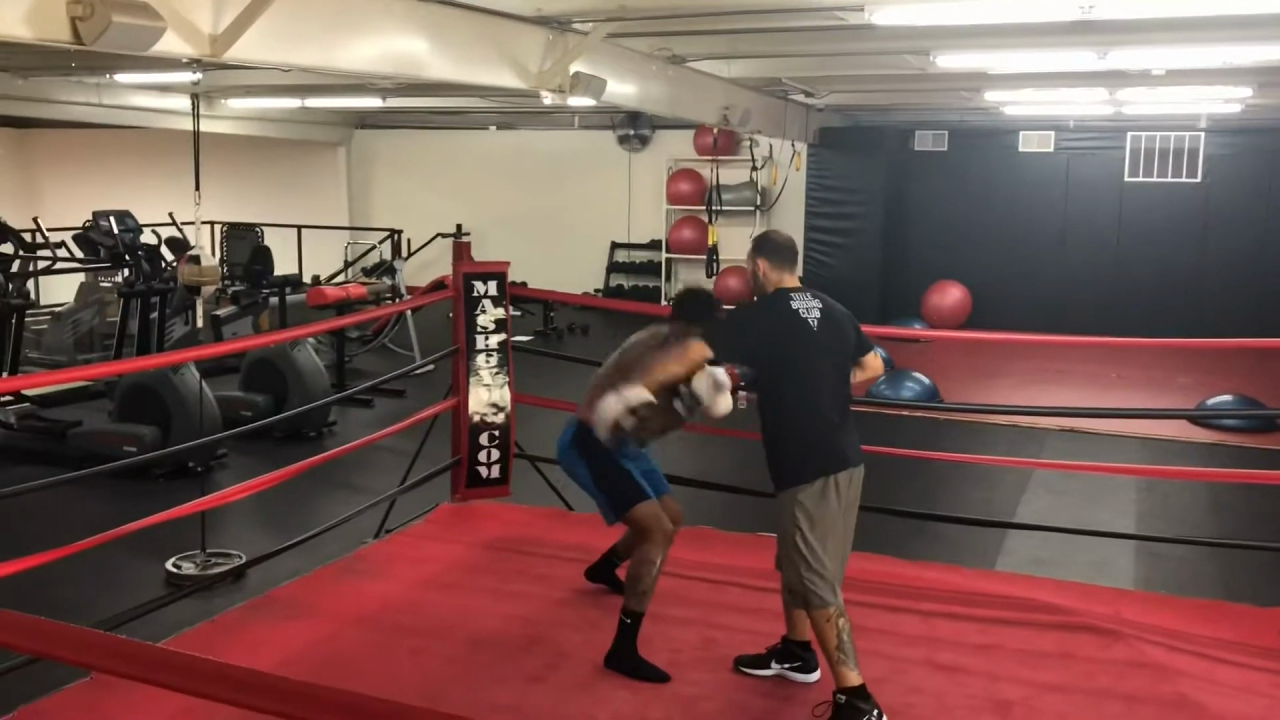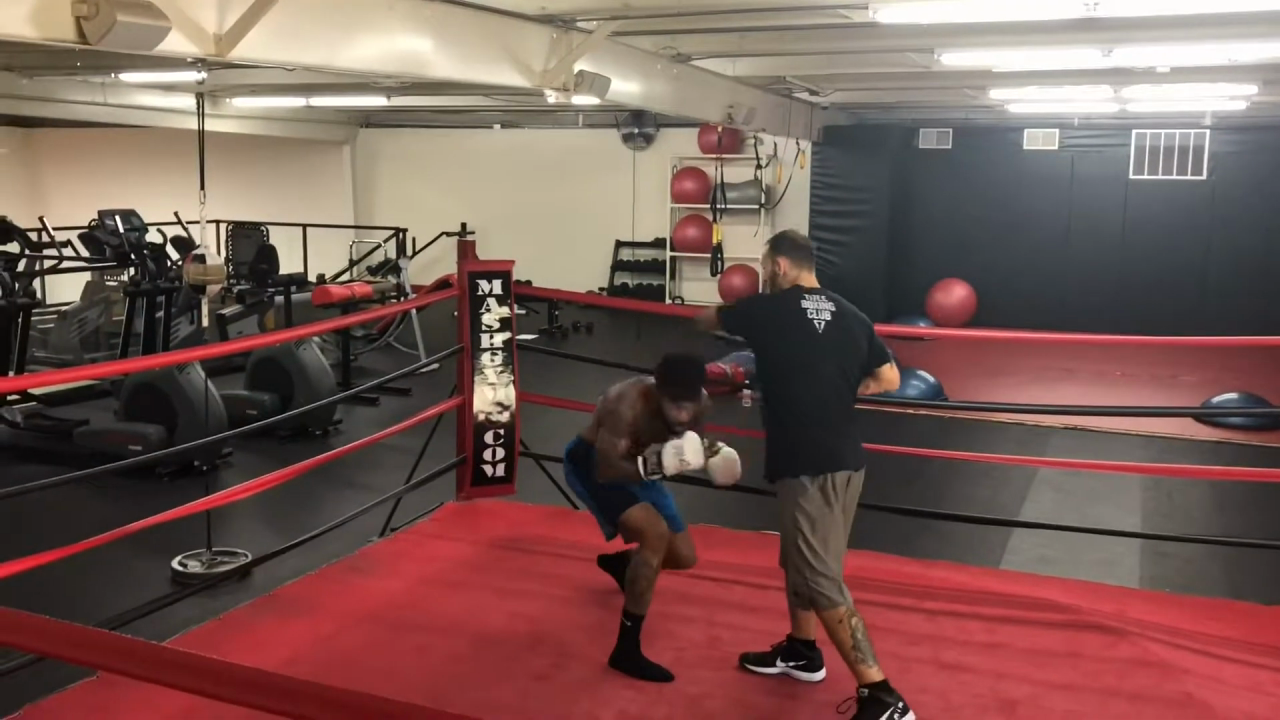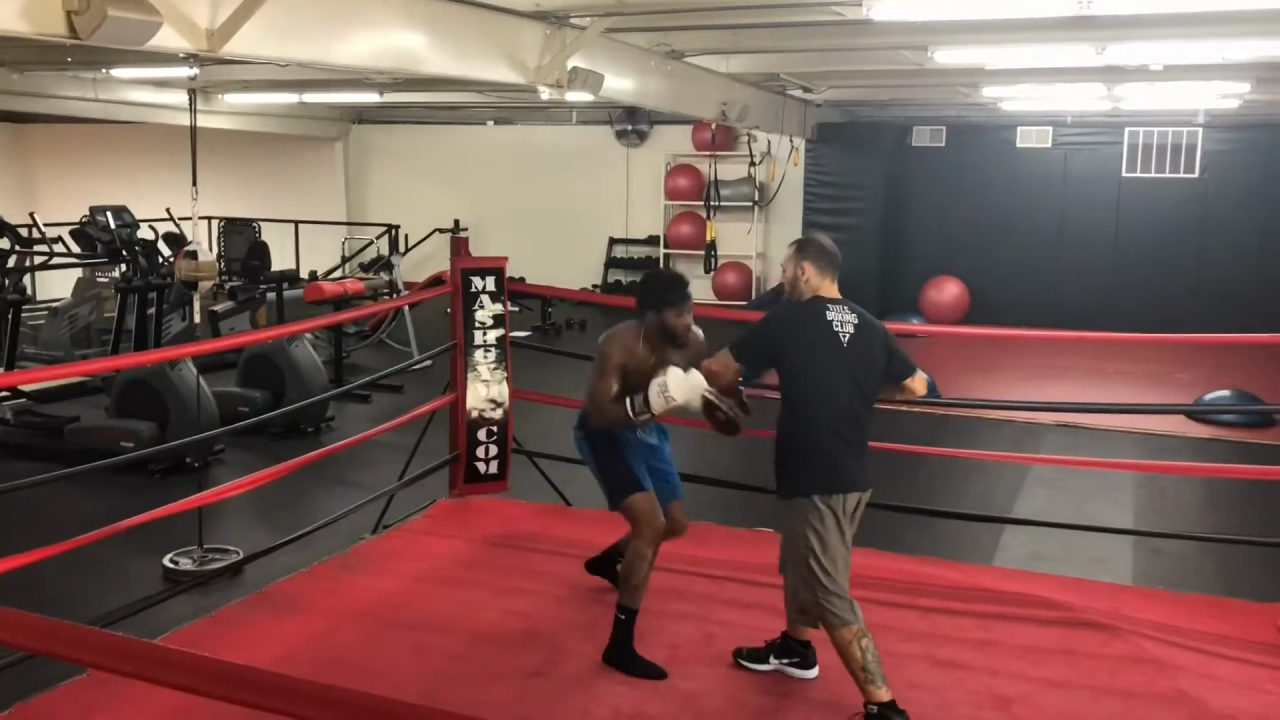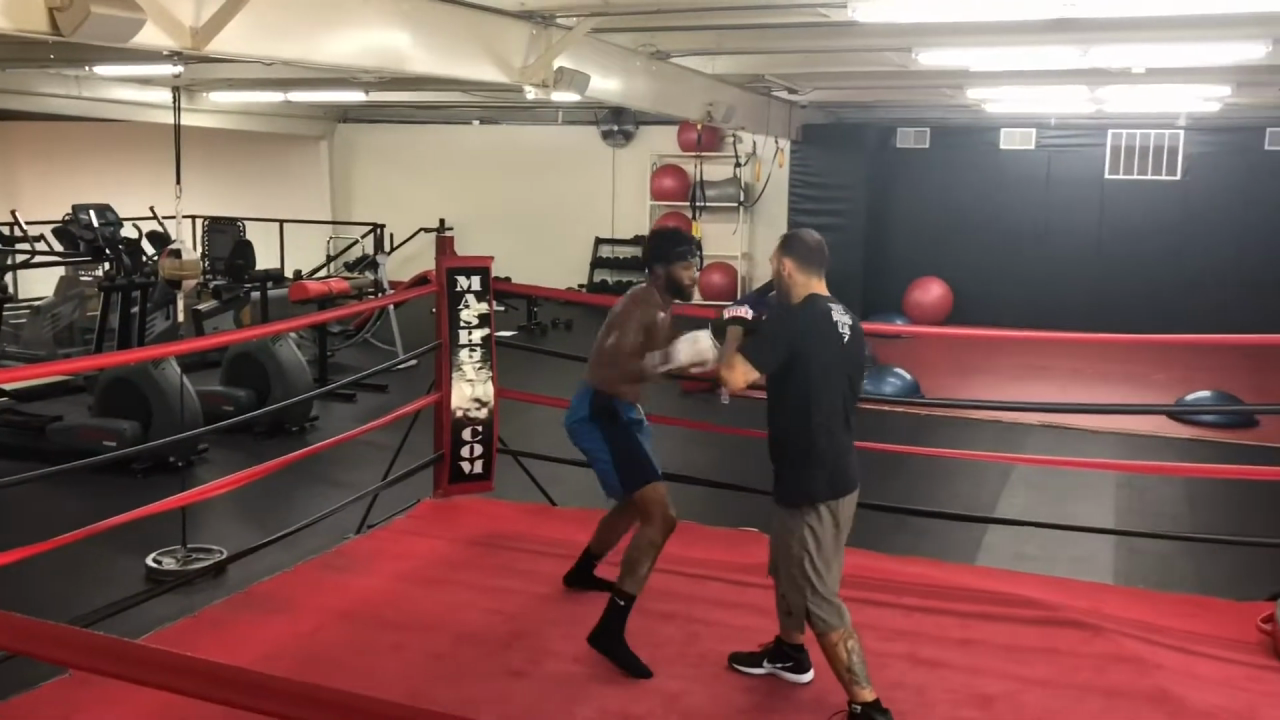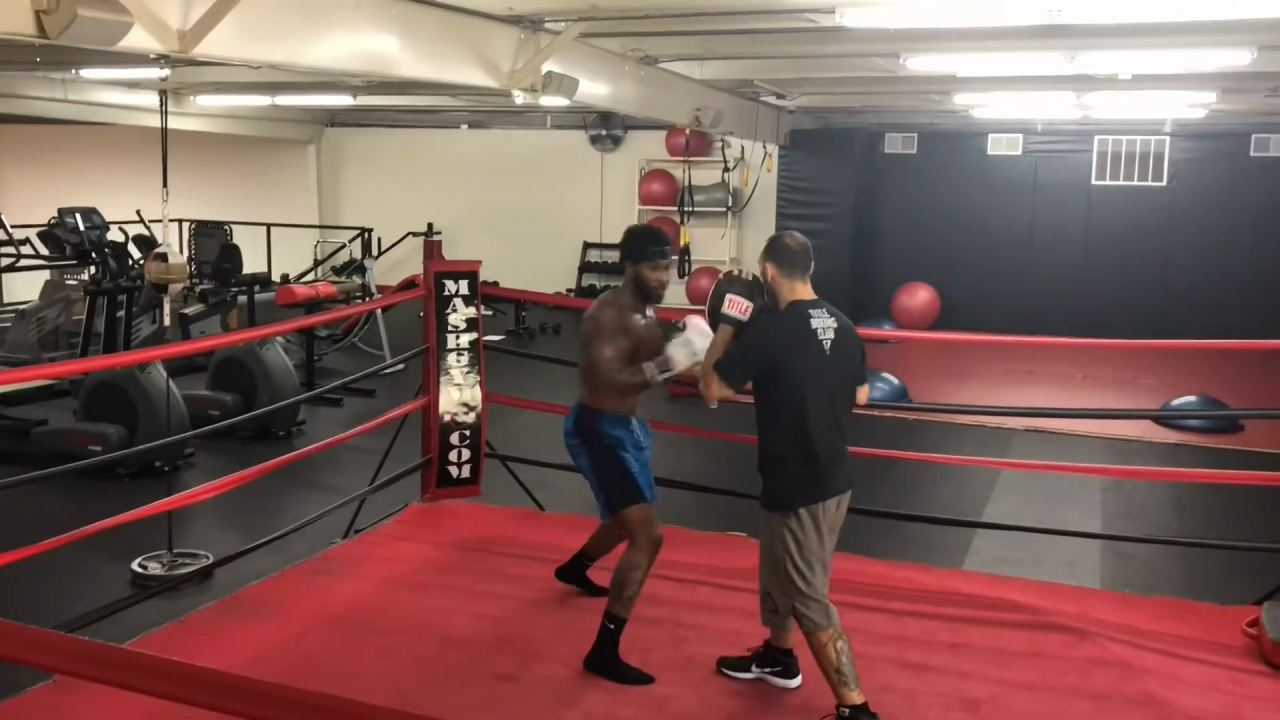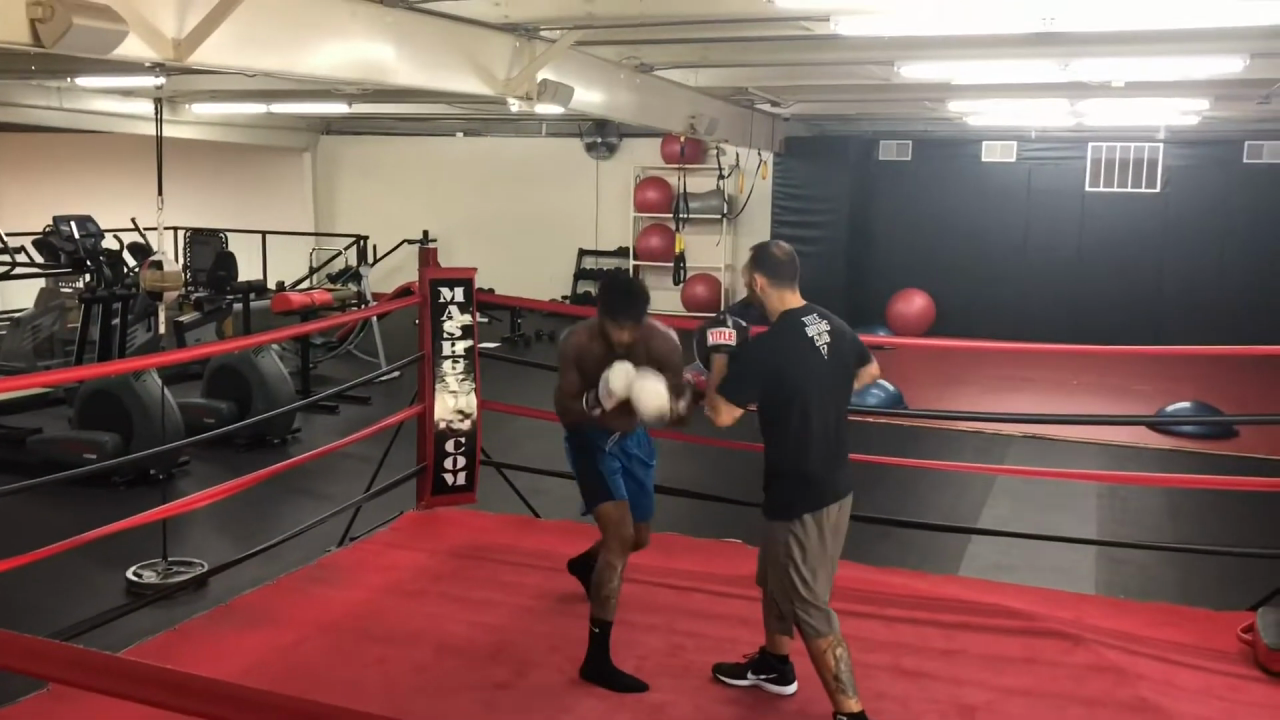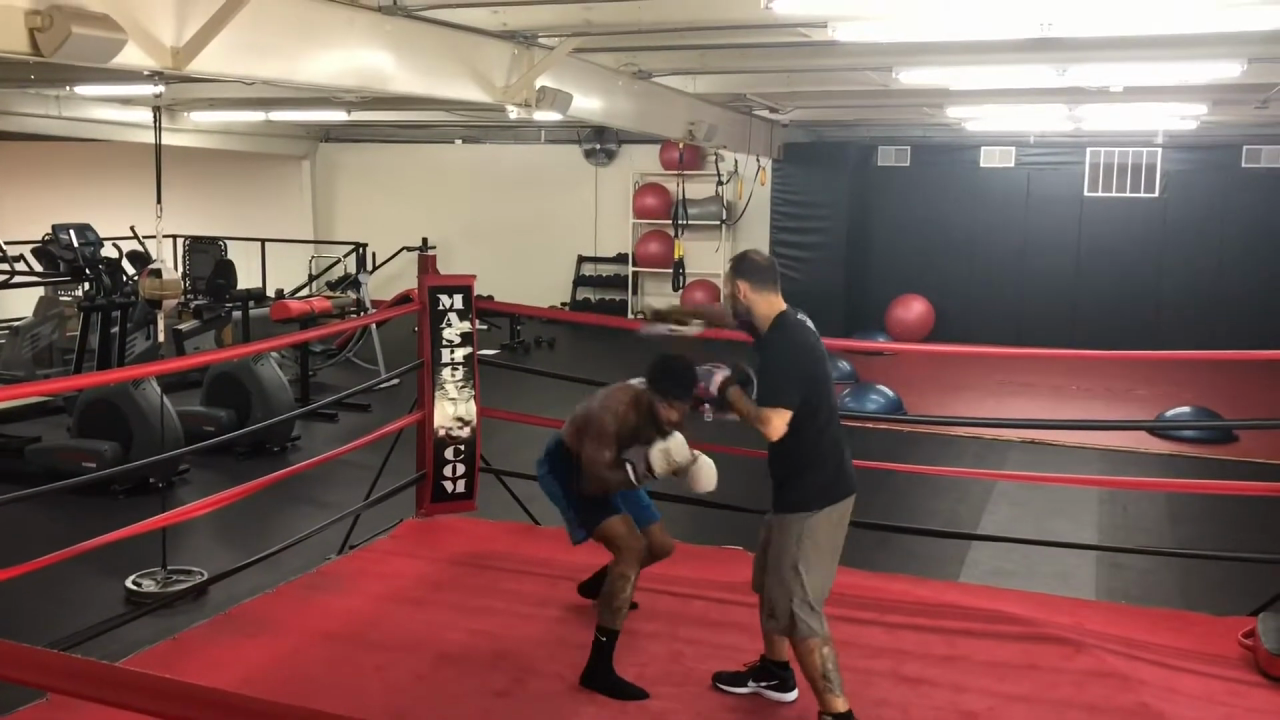
dt=0.3s
person 1, frame 1
left shoulder: (760, 314)
right shoulder: (832, 312)
right elbow: (872, 367)
left hip: (807, 468)
right hip: (843, 458)
left knee: (816, 582)
right knee: (795, 564)
right ankle: (794, 651)
person 1, frame 2
left shoulder: (768, 311)
right shoulder: (851, 316)
left elbow: (714, 316)
right elbow: (889, 379)
left wrist: (714, 311)
left hip: (806, 467)
right hip: (843, 461)
left knee: (817, 578)
right knee: (798, 561)
right ankle: (799, 649)
person 1, frame 3
left shoulder: (787, 321)
right shoulder: (871, 328)
left elbow: (722, 366)
right elbow: (917, 386)
left wrist: (704, 370)
left hip: (814, 481)
right hip: (853, 476)
left knee: (832, 596)
right knee: (800, 566)
right ankle: (794, 649)
person 1, frame 4
left shoulder: (790, 320)
right shoulder: (847, 324)
left elbow: (733, 376)
left wrist: (736, 331)
left hip: (812, 483)
right hip: (836, 474)
left knee: (818, 596)
right knee: (789, 568)
right ankle: (789, 652)
person 1, frame 5
left shoulder: (767, 333)
right shoulder: (844, 328)
left elbow: (711, 389)
right elbow: (859, 398)
left wrist: (727, 324)
left hip: (798, 488)
right hip: (833, 479)
left knee: (808, 597)
right knee: (780, 576)
right ankle: (777, 657)
person 1, frame 6
left shoulder: (765, 348)
right shoulder: (833, 327)
left elbow: (720, 413)
right elbow: (869, 370)
left wrist: (721, 352)
left hip: (799, 494)
right hip: (832, 483)
left knee: (808, 604)
right knee: (777, 579)
right ankle: (773, 664)
person 1, frame 7
left shoulder: (784, 346)
right shoulder: (782, 322)
left elbow: (773, 427)
right elbow: (729, 314)
left wrist: (731, 394)
right wrist: (681, 312)
left hip: (816, 492)
right hip: (800, 486)
left knee: (800, 603)
right knee: (771, 578)
right ankle: (775, 670)
person 2, frame 1
left shoulder: (672, 347)
right shoulder: (652, 352)
left elbow: (662, 403)
right elbow: (644, 426)
left wrist: (702, 393)
right wrist: (693, 398)
left hip: (617, 438)
right hip: (589, 443)
left knee: (668, 520)
right knee: (657, 532)
left ankle: (603, 569)
right ankle: (622, 651)
person 2, frame 2
left shoulder: (696, 402)
right shoulder: (628, 403)
left elbow: (688, 437)
right elbow: (606, 470)
left wrist: (710, 453)
right wrist: (660, 465)
left hip: (635, 466)
right hip: (592, 464)
left knee: (683, 556)
right knee: (655, 535)
left ankle: (618, 561)
right ankle: (627, 651)
person 2, frame 3
left shoulder: (693, 343)
right shoulder: (617, 344)
left elbow: (689, 387)
right elbow: (598, 414)
left wrist: (694, 393)
right wrist: (648, 402)
left hip: (649, 432)
right hip: (606, 434)
left knee: (676, 524)
right knee: (652, 526)
left ankle: (608, 561)
right ankle: (620, 647)
person 2, frame 4
left shoulder: (657, 306)
right shoulder: (642, 306)
right elbow: (615, 369)
left wrist: (688, 352)
right wrist: (679, 356)
left hip: (615, 412)
right hip: (600, 414)
left knee: (637, 504)
right knee: (661, 517)
left ankle: (581, 571)
right ankle: (609, 630)
person 2, frame 5
left shoulder: (645, 308)
right shoulder: (606, 313)
left elbow: (640, 365)
right elbow: (602, 383)
left wrist: (687, 344)
right wrist: (671, 362)
left hip: (628, 427)
right hip: (597, 430)
left knee: (628, 523)
right knee: (647, 539)
left ankle: (575, 569)
right ankle: (603, 654)
person 2, frame 6
left shoulder: (663, 341)
right shoulder: (577, 341)
left elbow: (679, 398)
right elbow: (565, 412)
left wrist: (670, 403)
right wrist: (602, 398)
left hip: (633, 438)
right hip: (590, 439)
left knee: (639, 536)
right knee: (620, 536)
left ankle: (584, 565)
right ankle: (597, 661)
person 2, frame 7
left shoulder: (665, 410)
right shoulder: (612, 409)
left elbow: (660, 445)
right elbow: (593, 482)
left wrist: (684, 459)
right wrist: (646, 465)
left hip: (606, 465)
right hip: (567, 465)
left knee: (660, 546)
right knee: (632, 549)
left ankle: (598, 585)
right ankle: (598, 669)
